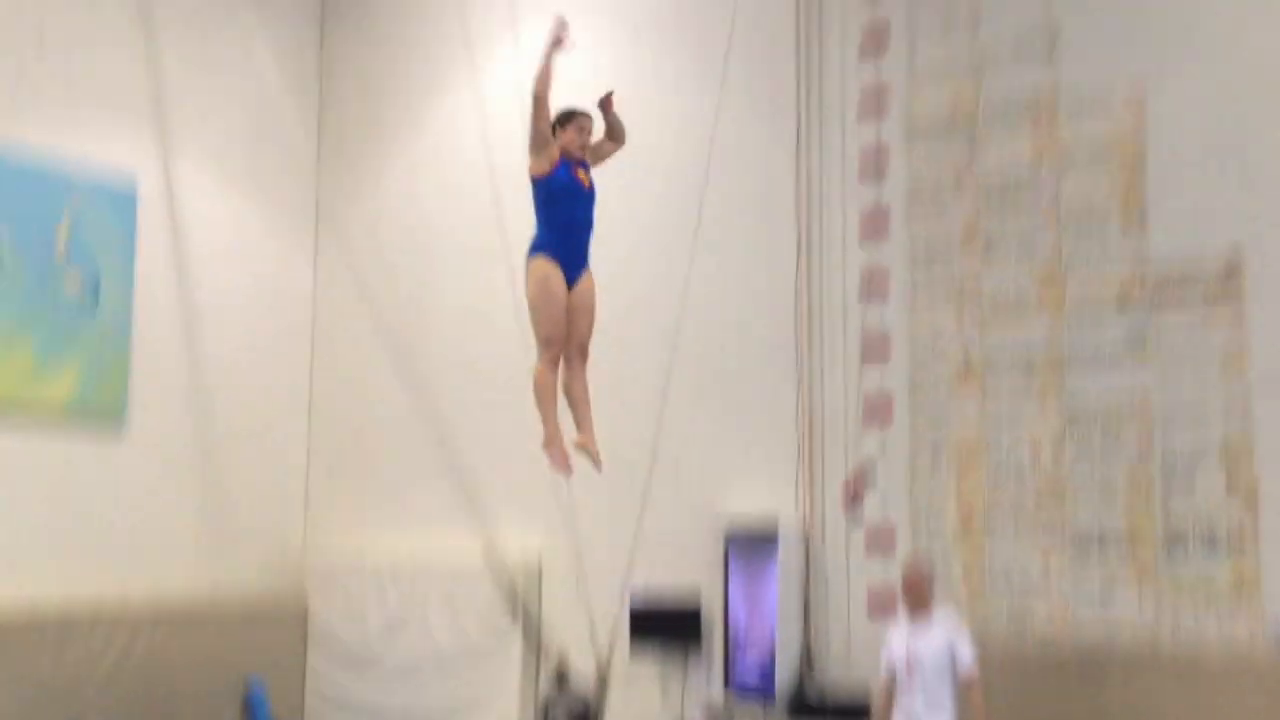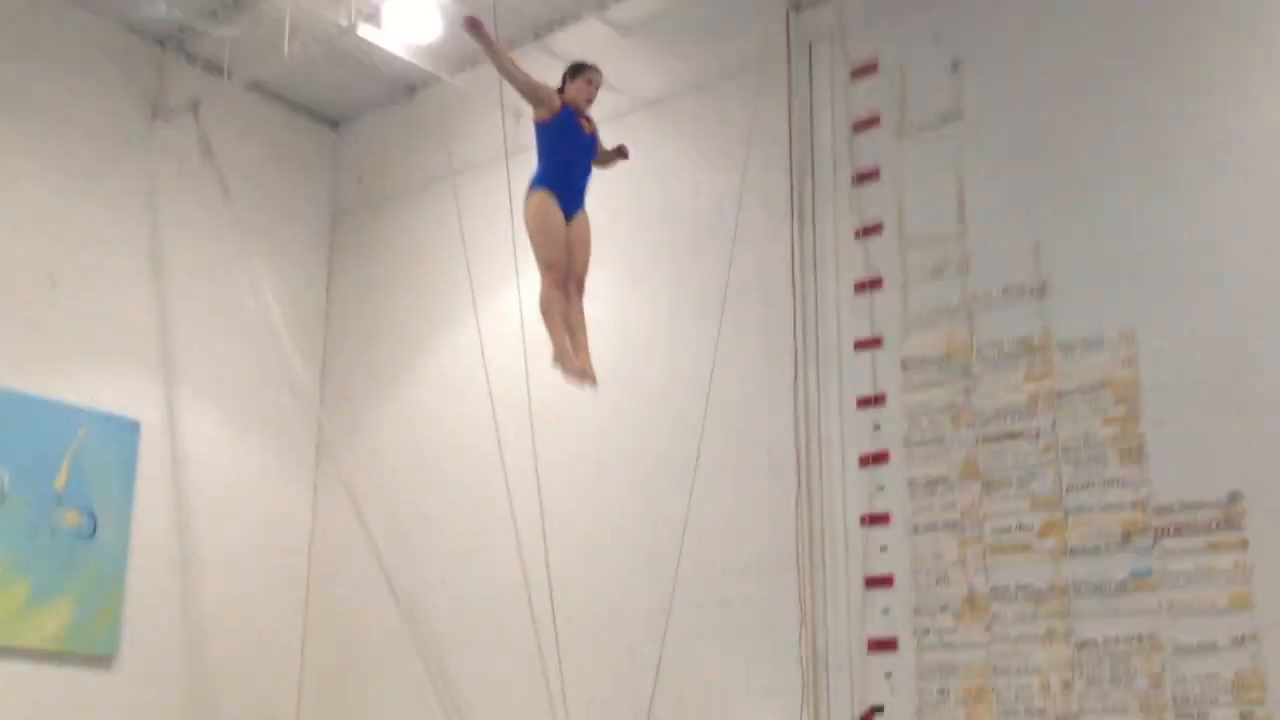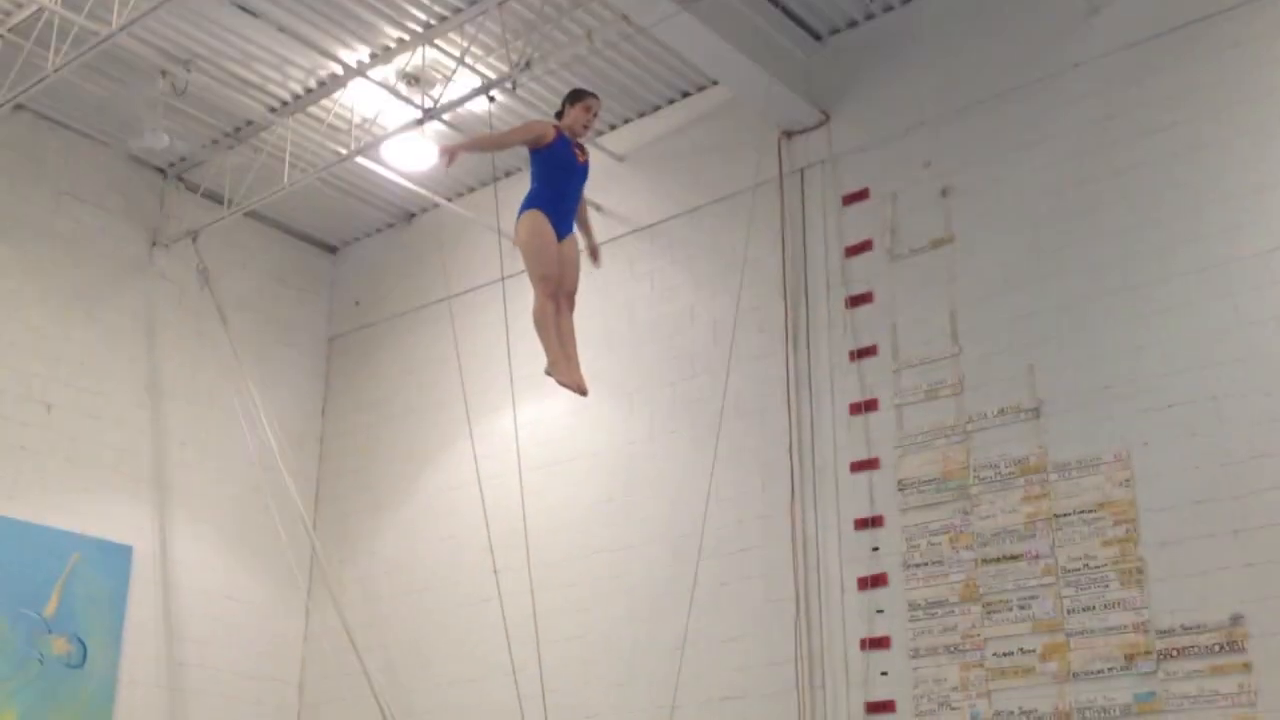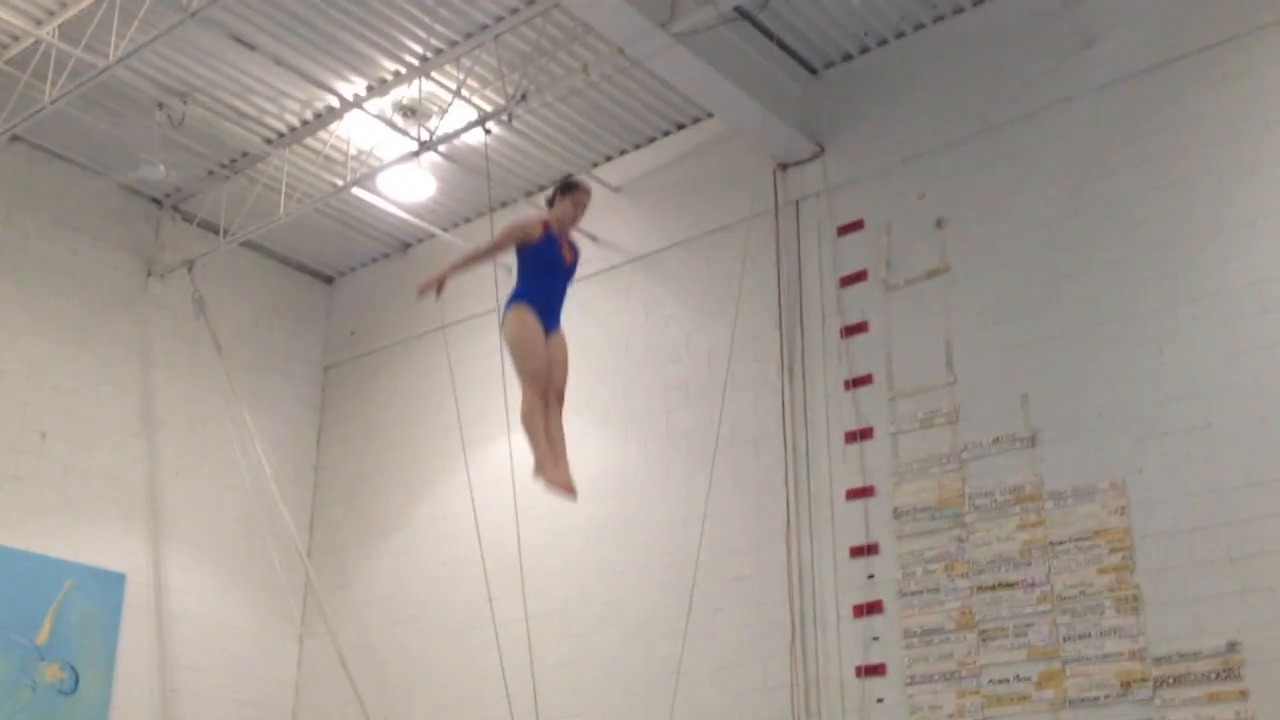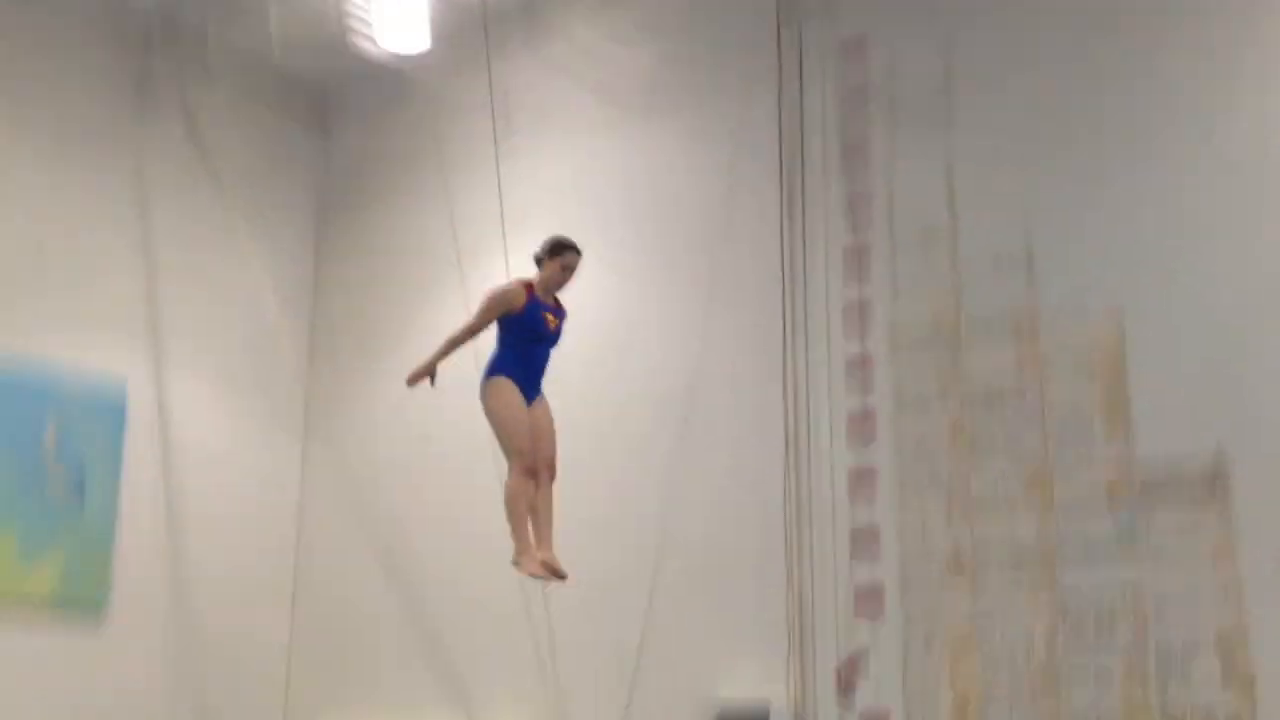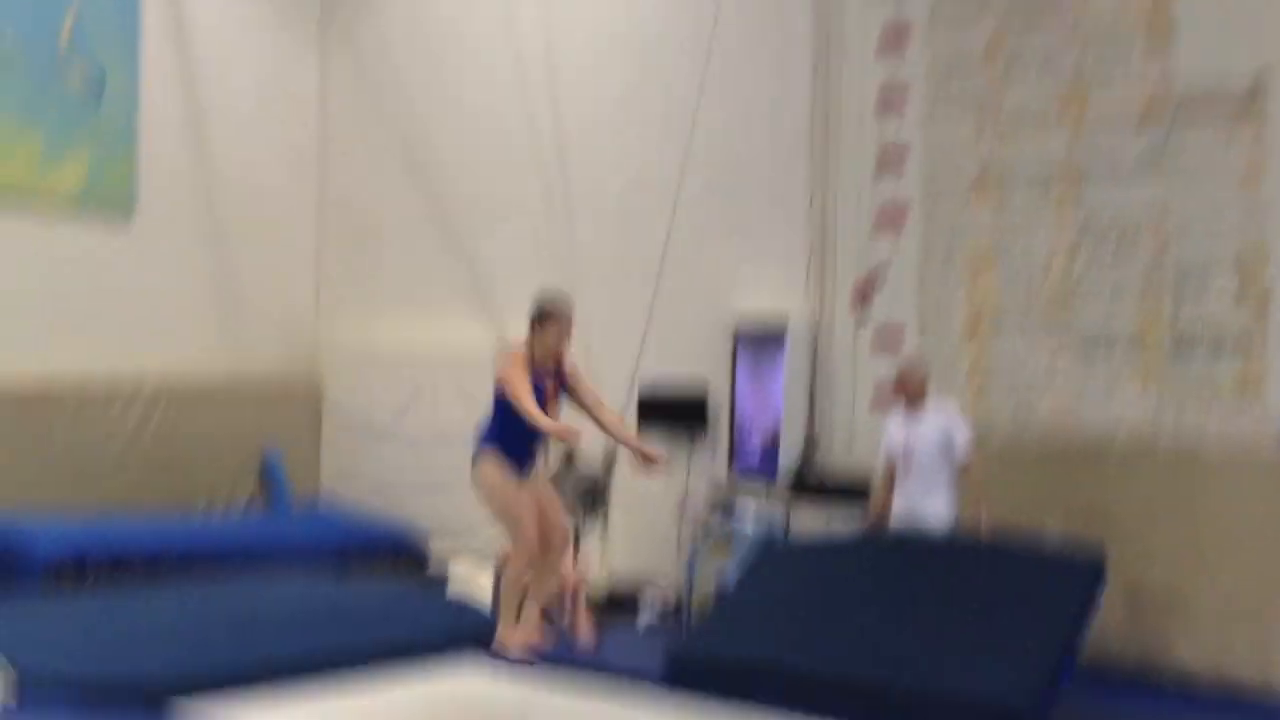
dt=0.3s
person 1, frame 1
left shoulder: (584, 165)
right shoulder: (545, 155)
left elbow: (616, 139)
right elbow: (540, 100)
left wrist: (609, 112)
right wrist: (551, 50)
left hip: (580, 268)
right hip: (546, 261)
left knee: (577, 354)
right knee: (551, 351)
left ankle: (585, 430)
right ankle: (551, 432)
person 1, frame 2
left shoulder: (589, 124)
right shoulder: (550, 105)
left elbow: (599, 159)
right elbow: (511, 71)
left wrist: (616, 154)
right wrist: (483, 37)
left hip: (575, 207)
right hip: (546, 196)
left knee: (575, 286)
right knee: (553, 276)
left ankle: (581, 355)
right ankle: (562, 350)
person 1, frame 3
left shoulder: (583, 153)
right shoulder: (545, 132)
right elbow: (500, 139)
left wrist: (590, 237)
right wrist: (460, 146)
left hip: (565, 228)
right hip: (537, 216)
left knee: (566, 299)
right knee: (547, 291)
left ankle: (572, 367)
right ankle: (557, 362)
person 1, frame 4
left shoulder: (572, 249)
right shoulder: (532, 229)
right elbow: (485, 250)
right wrist: (444, 273)
left hip: (551, 324)
right hip: (523, 313)
left knee: (555, 398)
right knee: (535, 388)
left ankle: (560, 468)
right ankle: (544, 462)
person 1, frame 5
left shoulder: (559, 311)
right shoulder: (513, 295)
right elbow: (470, 329)
right wrist: (432, 362)
left hip: (532, 394)
right hip: (502, 384)
left knee: (545, 471)
right knee: (522, 464)
left ankle: (544, 551)
right ankle: (523, 550)
person 1, frame 6
left shoulder: (565, 372)
right shoulder: (515, 363)
left elbow: (599, 411)
right elbow: (524, 402)
left wrist: (635, 446)
right wrist: (549, 425)
left hip: (525, 465)
right hip: (495, 460)
left knee: (557, 540)
right knee: (529, 543)
left ankle: (529, 621)
right ankle: (507, 629)
